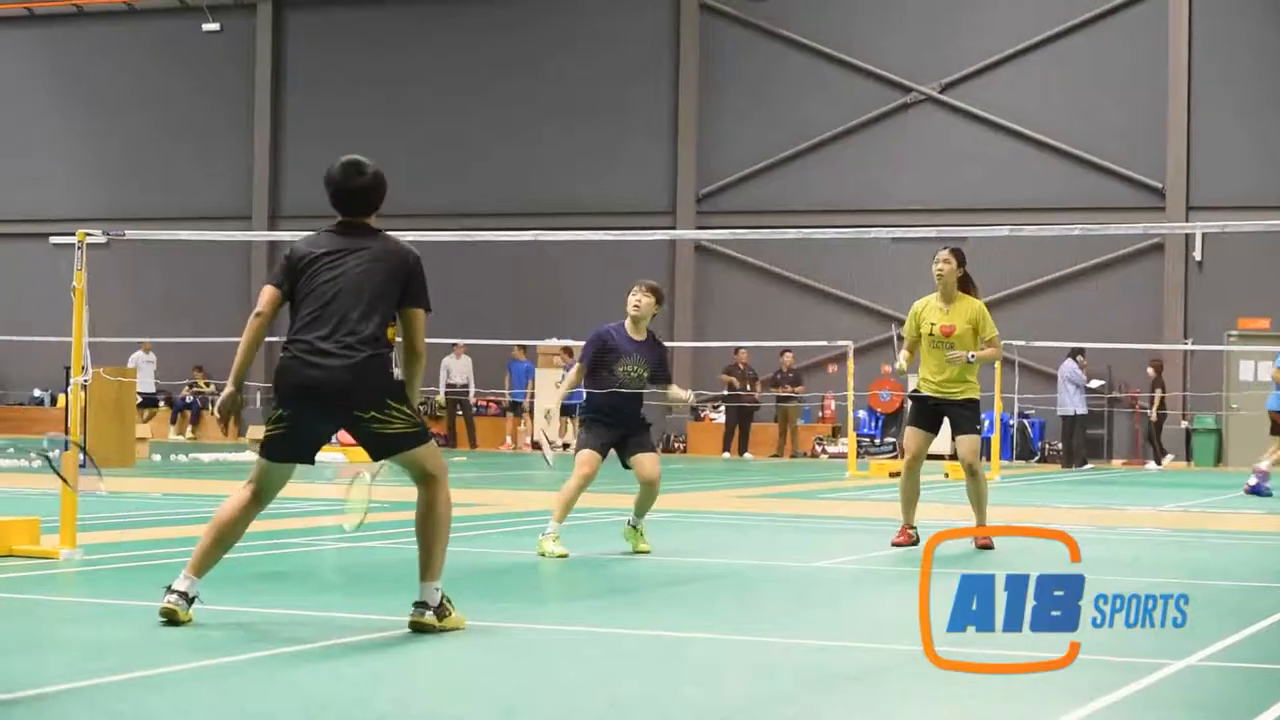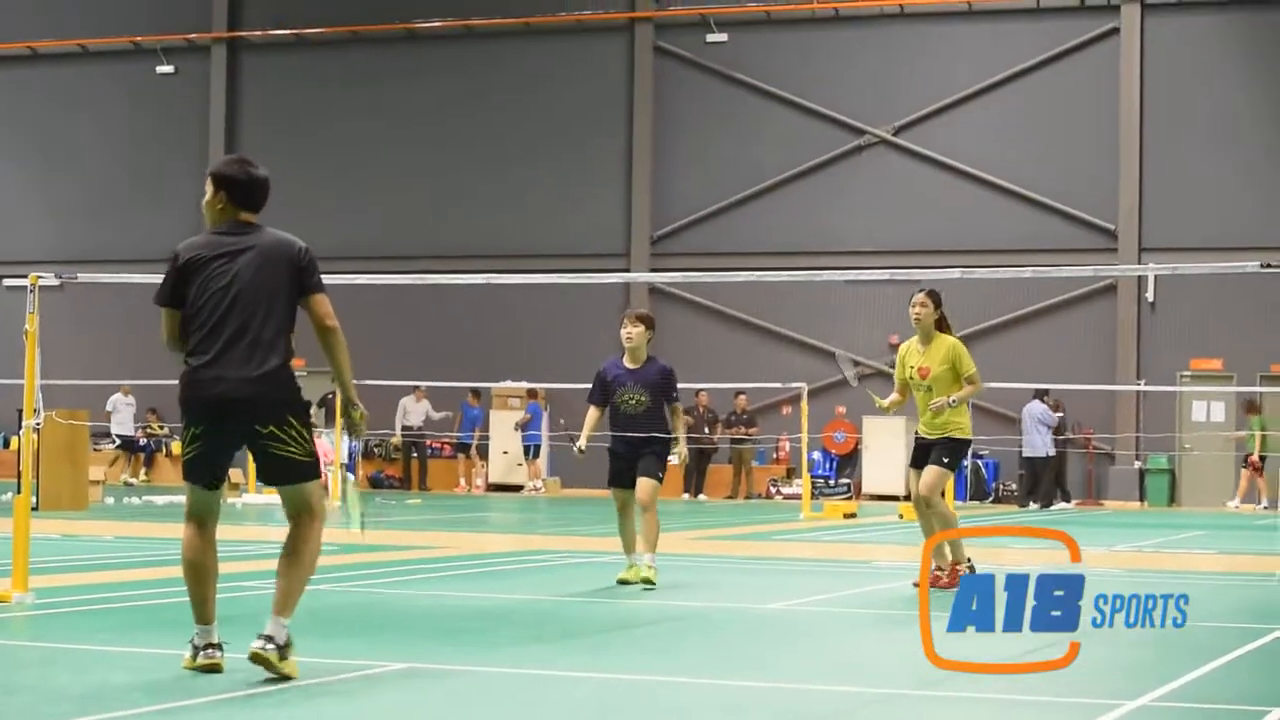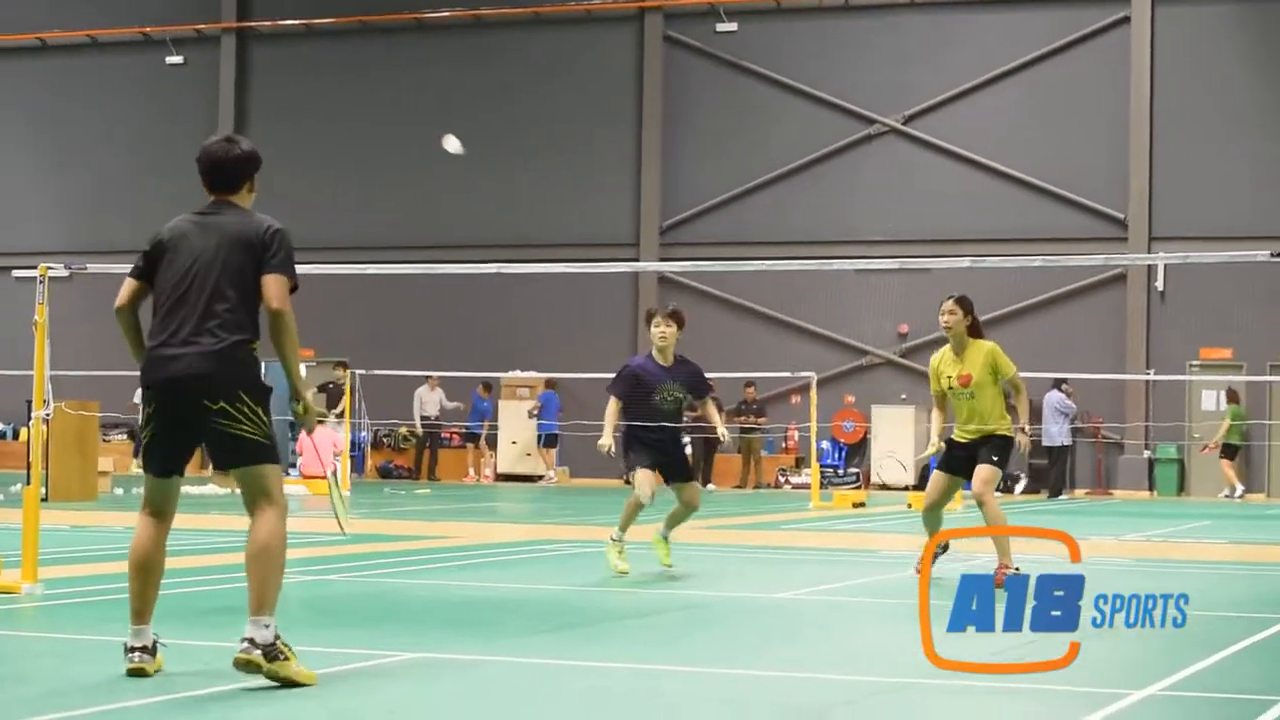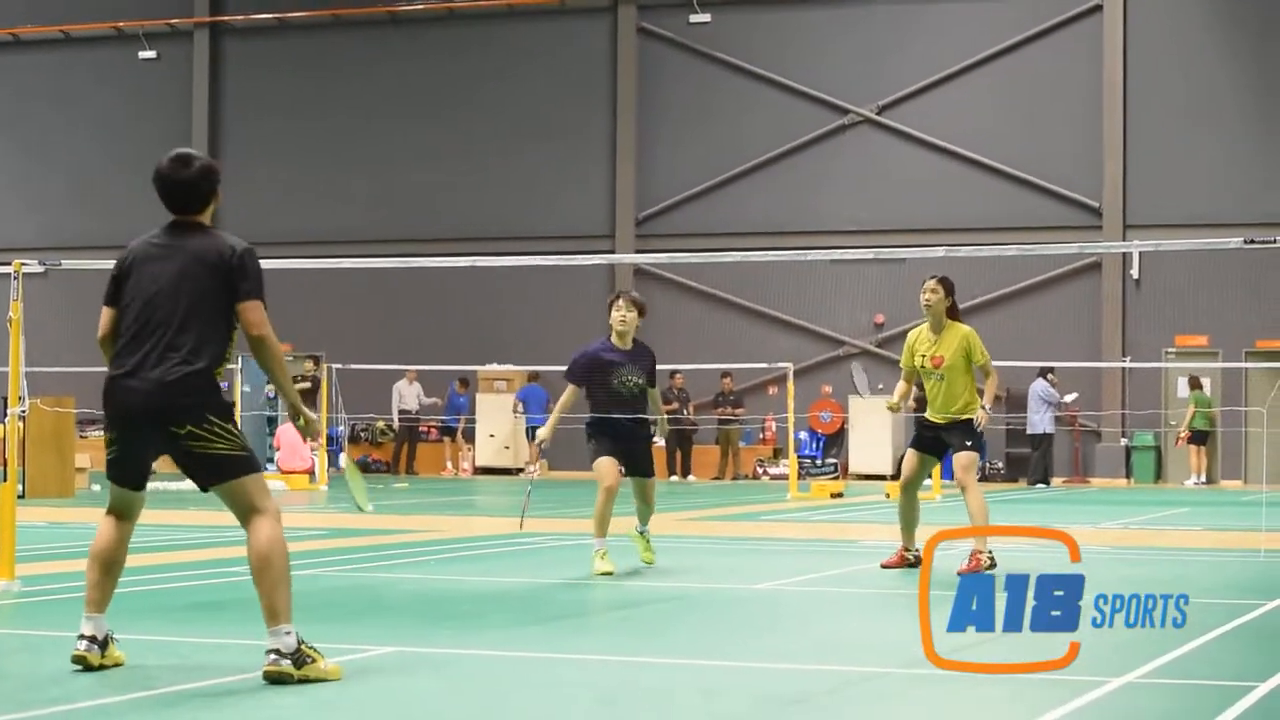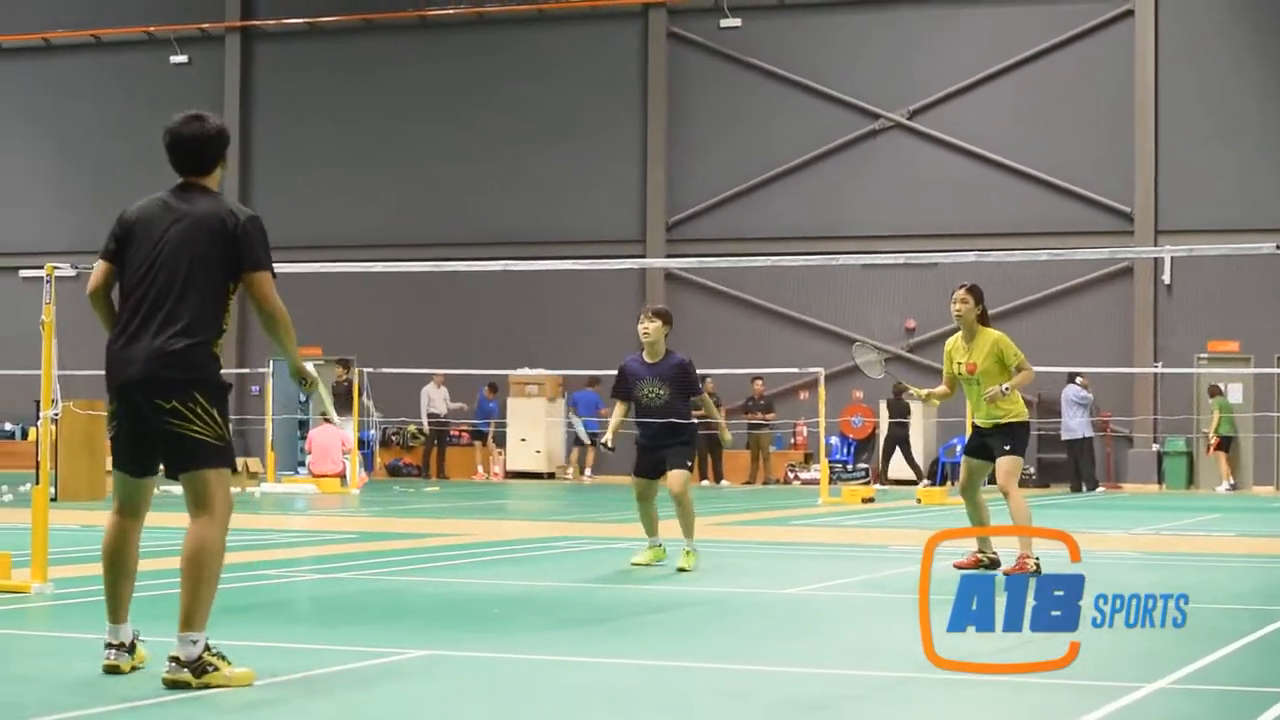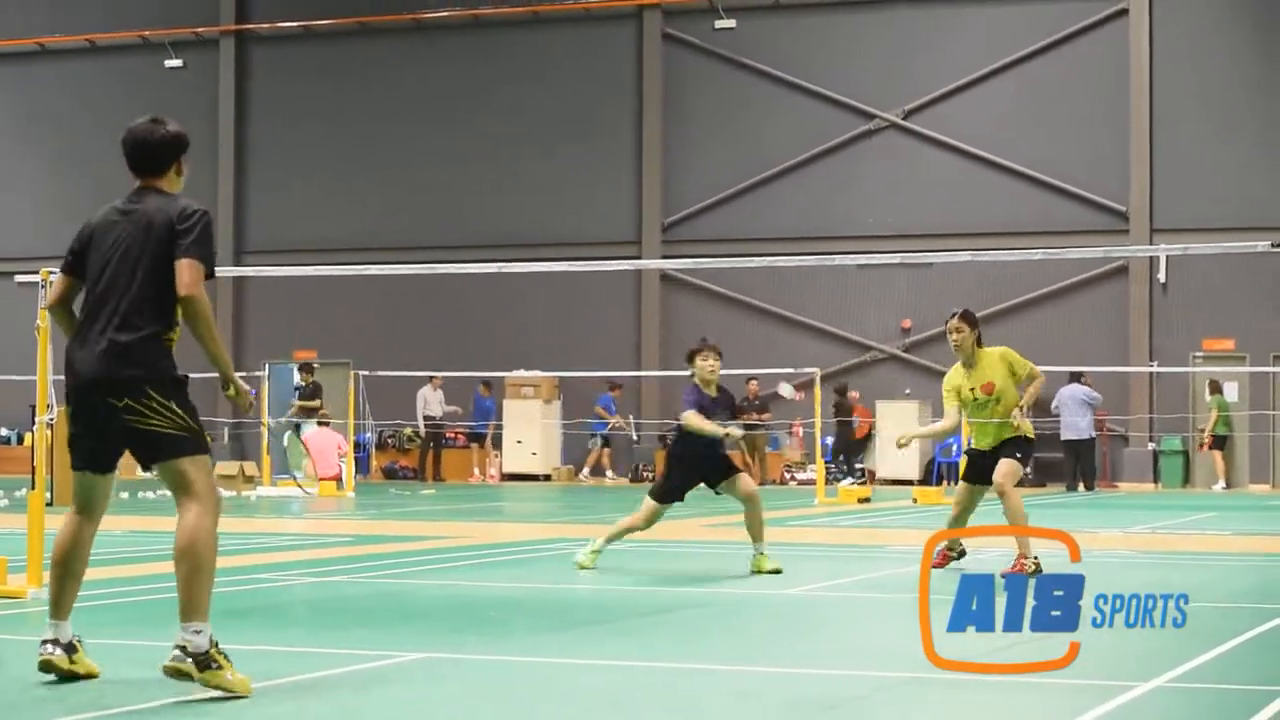
dt=0.7s
person 1, frame 1
left shoulder: (303, 249)
right shoulder: (403, 258)
left elbow: (262, 315)
right elbow: (415, 343)
left wrist: (234, 384)
right wrist: (408, 400)
left hip: (296, 382)
right hip: (364, 383)
left knee: (258, 490)
right knee: (433, 475)
left ankle: (182, 590)
right ankle: (430, 602)
person 1, frame 2
left shoulder: (187, 254)
right shoulder: (291, 250)
left elbow: (171, 336)
right elbow: (327, 324)
right wrist: (350, 397)
left hip: (204, 396)
right hip: (271, 395)
left knee: (200, 518)
right knee: (308, 515)
left ankle: (206, 642)
right ankle: (274, 636)
person 1, frame 3
left shoulder: (170, 232)
right shoulder: (266, 232)
left elbow: (124, 306)
right elbow: (276, 308)
right wrist: (298, 387)
left hip: (163, 379)
right hip: (225, 378)
left knee: (155, 511)
right knee: (267, 504)
left ankle: (140, 644)
right ankle: (261, 642)
person 1, frame 4
left shoulder: (134, 253)
right shoulder: (233, 253)
left elbow: (104, 335)
right elbow: (257, 333)
right wrist: (295, 403)
left hip: (124, 399)
right hip: (188, 400)
left knee: (120, 511)
right knee: (261, 512)
left ankle: (91, 636)
right ankle: (284, 647)
person 1, frame 5
left shoulder: (135, 213)
right shoulder: (238, 221)
left elbow: (96, 290)
right elbow: (267, 302)
right wrist: (298, 363)
left hip: (126, 374)
right hip: (187, 376)
left knee: (128, 506)
right knee: (211, 507)
left ankle: (118, 640)
right ankle: (189, 654)
person 1, frame 6
left shoulder: (99, 221)
right shoulder: (187, 215)
left elbow: (57, 301)
right elbow: (189, 292)
right wrist: (228, 373)
left hip: (85, 375)
right hip: (141, 373)
left knee: (85, 507)
right knee: (200, 497)
left ankle: (58, 640)
right ankle: (195, 644)
person 2, frame 1
left shoulder: (975, 308)
right shoulder: (920, 308)
left elbow: (996, 350)
right elbow: (909, 348)
left wrist: (970, 357)
right wrist: (902, 362)
left hip: (963, 396)
right hip: (927, 394)
left knee: (970, 463)
right knee: (910, 460)
left ankle: (982, 527)
right ankle: (908, 527)
person 2, frame 2
left shoulder: (952, 346)
right shoulder: (905, 350)
left elbow: (976, 385)
right elbow: (901, 392)
left wrist: (951, 401)
right wrist: (887, 402)
left hip: (953, 433)
right hip: (925, 433)
left knee: (928, 494)
right knee: (918, 501)
left ankle: (960, 561)
right ankle: (941, 566)
person 2, frame 3
left shoulder: (989, 351)
right shoulder: (937, 360)
left elbow: (1019, 389)
right elbow: (939, 406)
left wrist: (1023, 427)
right wrist: (934, 438)
left hip: (995, 436)
right hip: (960, 440)
left knee: (981, 492)
right knee: (930, 504)
left ankle: (1007, 567)
right ankle: (936, 544)
person 2, frame 4
left shoulder: (964, 334)
right shoulder: (914, 337)
left elbow: (991, 374)
right elbow: (906, 379)
left wrist: (984, 407)
right wrist: (896, 399)
left hip: (965, 420)
right hip: (932, 420)
left knee: (965, 479)
right knee: (907, 482)
left ankle: (982, 554)
right ankle: (908, 551)
person 2, frame 5
left shoulder: (996, 339)
right shoulder: (951, 345)
left elbow: (1028, 372)
right elbow: (948, 387)
left wrist: (1004, 388)
right wrist: (929, 393)
left hip: (1011, 422)
right hip: (982, 425)
left knee: (1006, 484)
right knee: (966, 487)
left ankle: (1028, 559)
right ankle: (986, 553)
person 2, frame 6
left shoulder: (1001, 355)
right shoulder: (952, 378)
left elbow: (1038, 378)
right elbow: (950, 422)
left wrist: (1022, 407)
right wrist: (915, 434)
left hip: (1017, 437)
right hip: (982, 446)
left knee: (1002, 484)
right knee: (959, 513)
left ankle: (1027, 558)
right ankle: (952, 548)
person 3, frame 1
left shoulder: (657, 349)
right shoulder: (605, 335)
left elbow: (663, 386)
right elbow: (579, 370)
left wrist: (680, 395)
right wrist: (557, 400)
left hip: (633, 424)
right hip: (596, 419)
left knee: (651, 477)
right knee: (585, 472)
left ankle: (634, 527)
right ankle: (550, 536)
person 3, frame 2
left shoulder: (662, 371)
right shoulder: (608, 371)
left elbow: (674, 408)
right elbow: (597, 408)
left wrist: (681, 441)
right wrist: (584, 438)
left hip: (653, 447)
right hip: (620, 449)
left knee: (645, 500)
right knee: (623, 506)
left ankle: (648, 565)
right ankle: (632, 564)
person 3, frame 3
left shoulder: (690, 370)
right shoulder: (636, 368)
left elbow: (705, 401)
right elbow: (614, 402)
left wrist: (719, 425)
right wrist: (607, 433)
left hip: (671, 444)
right hip: (638, 442)
left knee: (691, 501)
right knee: (644, 494)
left ankle: (663, 536)
right ankle: (617, 540)
person 3, frame 4
left shoulder: (647, 354)
right shoulder: (593, 353)
right elbow: (572, 390)
left wrist: (661, 420)
right wrist: (549, 426)
left hip: (638, 434)
right hip: (604, 433)
left knee: (646, 498)
right knee: (609, 484)
left ankle: (642, 532)
right ankle: (599, 551)
person 3, frame 5
left shoulder: (680, 364)
right shoulder: (629, 367)
left elbow: (701, 397)
right elbow: (622, 404)
left wrist: (722, 427)
right wrist: (609, 433)
left hip: (680, 440)
right hip: (648, 442)
left knee: (678, 490)
right knee: (643, 496)
left ankle: (689, 549)
right ankle: (655, 547)
person 3, frame 6
left shoulder: (726, 396)
right shoulder: (691, 396)
right elbow: (688, 420)
right wrist: (723, 431)
left hip: (714, 461)
right hip: (681, 465)
left knee: (751, 493)
right knee: (644, 519)
left ankle: (760, 555)
right ankle: (597, 546)
